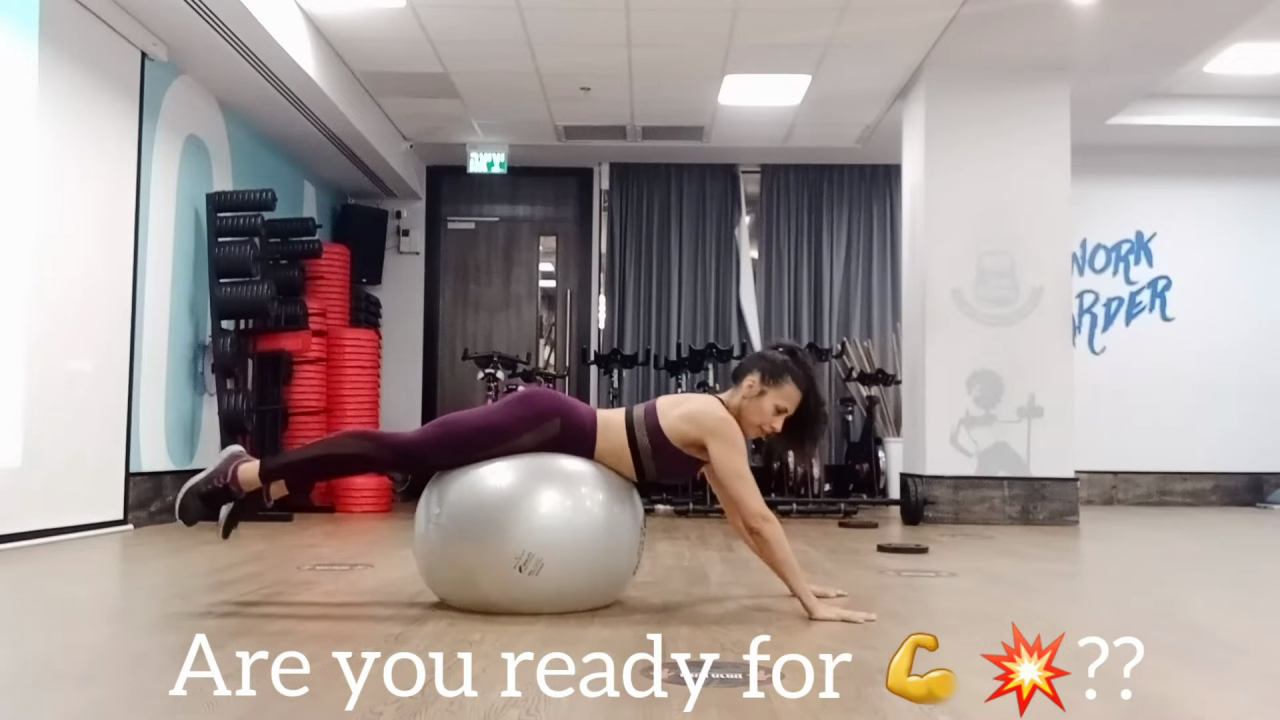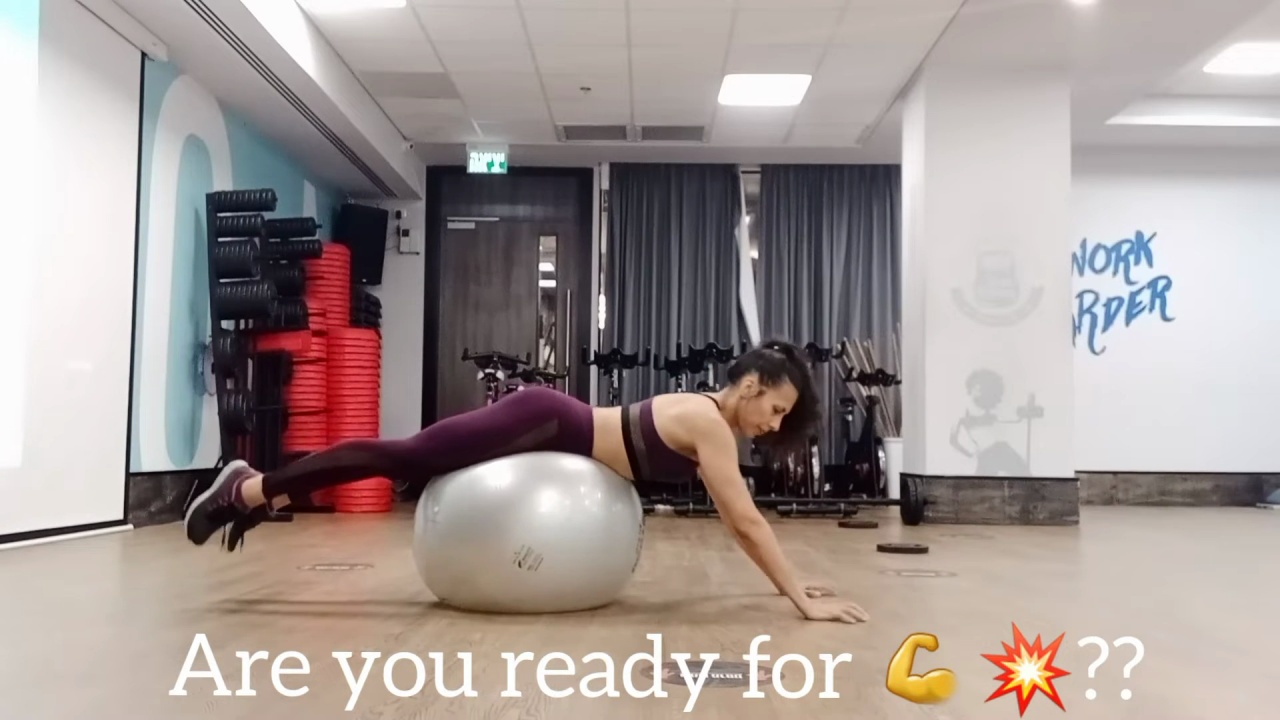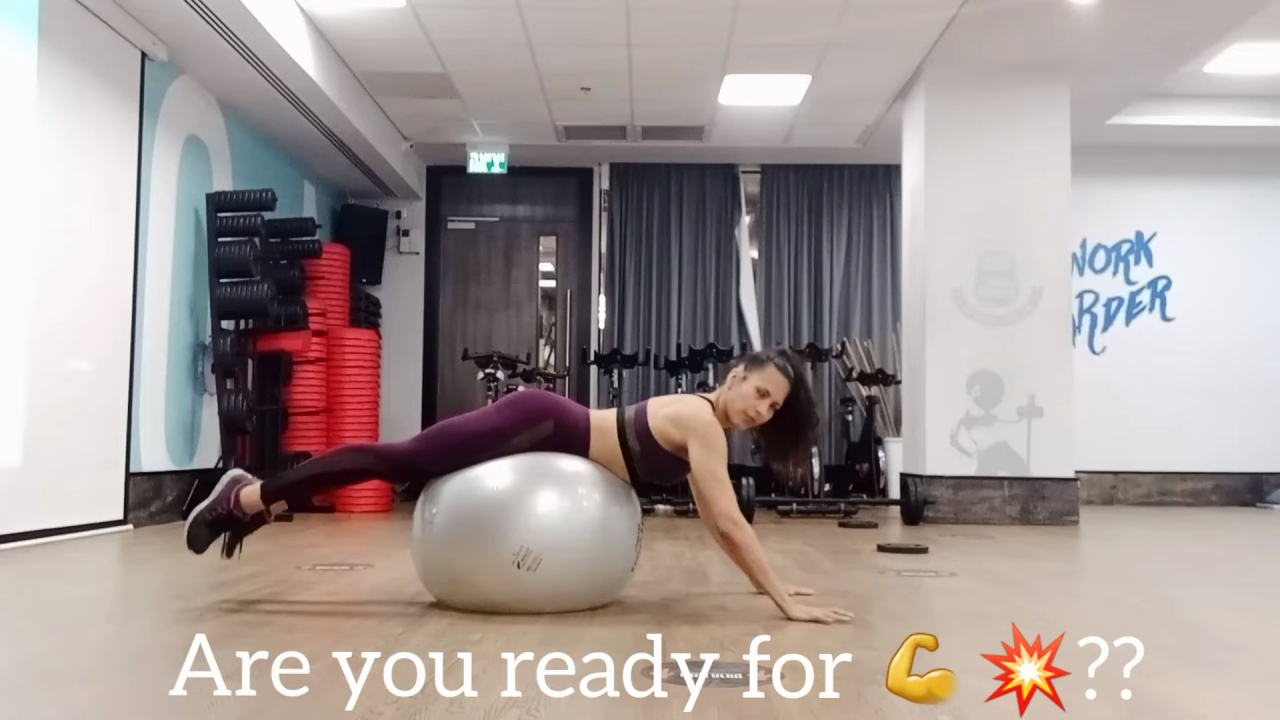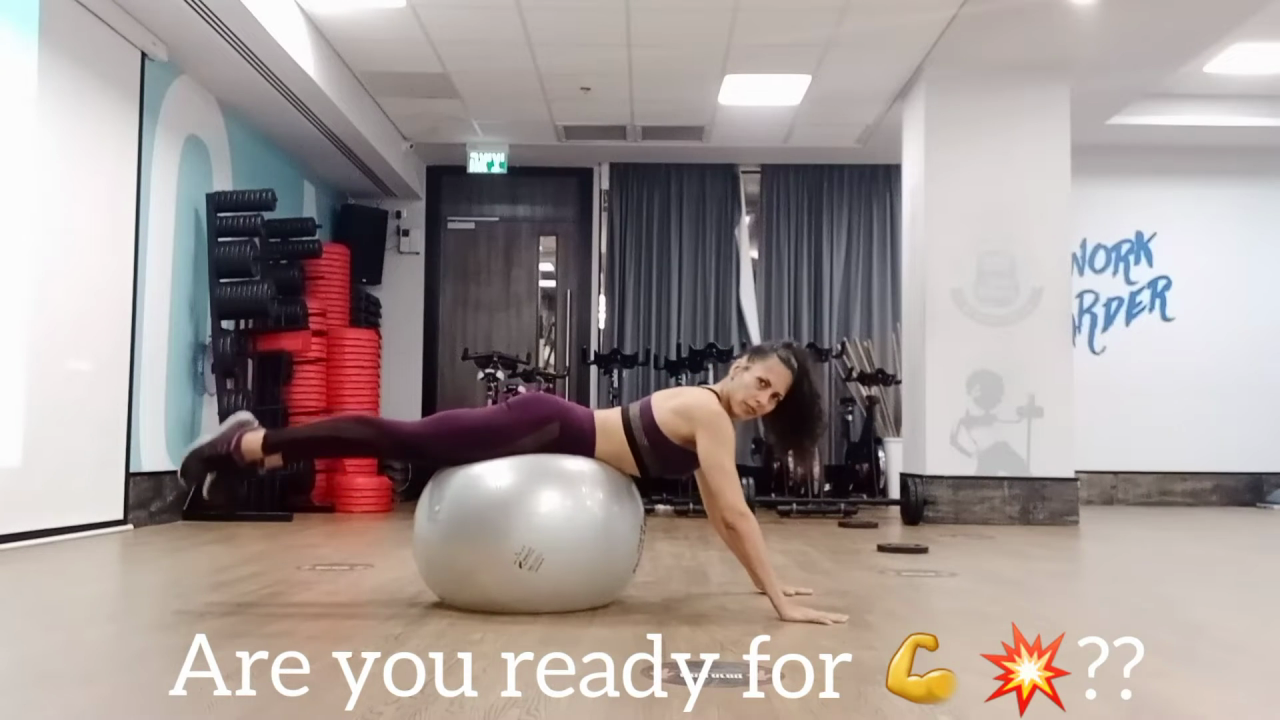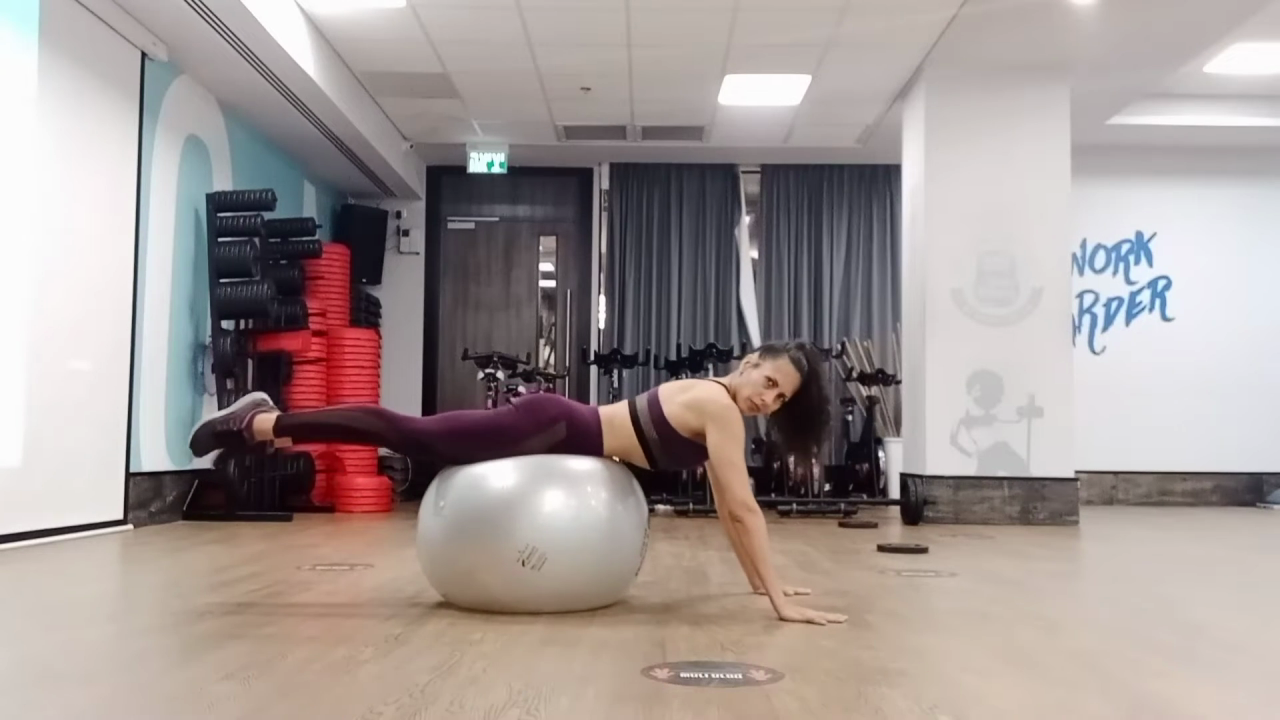
dt=0.4s
person 1, frame 1
left shoulder: (712, 425)
right shoulder: (716, 421)
left elbow: (740, 520)
right elbow: (760, 519)
left wrist: (800, 582)
right wrist: (810, 602)
left hip: (552, 433)
right hip: (545, 425)
left knee: (406, 458)
right knee: (401, 451)
left ankle: (262, 485)
right ankle: (246, 474)
person 1, frame 2
left shoulder: (708, 421)
right shoulder: (708, 422)
left elbow: (733, 519)
right elbow: (748, 520)
left wrist: (791, 582)
right wrist: (802, 600)
left hip: (550, 428)
right hip: (542, 425)
left knee: (405, 463)
right knee: (399, 457)
left ankle: (260, 495)
right ankle: (248, 490)
person 1, frame 3
left shoulder: (703, 422)
right shoulder: (701, 421)
left elbow: (717, 521)
right elbow: (728, 521)
left wrist: (770, 582)
right wrist: (785, 601)
left hip: (543, 432)
right hip: (538, 426)
left knee: (404, 465)
right knee: (399, 459)
left ankle: (257, 499)
right ankle: (246, 498)
person 1, frame 4
left shoulder: (711, 418)
right shoulder: (709, 411)
left elbow: (717, 513)
right elbow: (737, 514)
left wrist: (765, 581)
right wrist: (781, 601)
left hip: (553, 434)
right hip: (544, 429)
left knee: (405, 445)
right knee: (402, 441)
left ankle: (255, 444)
right ankle: (245, 445)
person 1, frame 5
left shoulder: (716, 408)
right shoulder: (717, 405)
left elbow: (725, 507)
right elbow: (743, 509)
left wrist: (758, 580)
right wrist: (779, 599)
left hip: (559, 434)
right hip: (551, 430)
left knee: (415, 439)
right knee: (410, 435)
left ankle: (263, 423)
right ankle: (258, 423)
